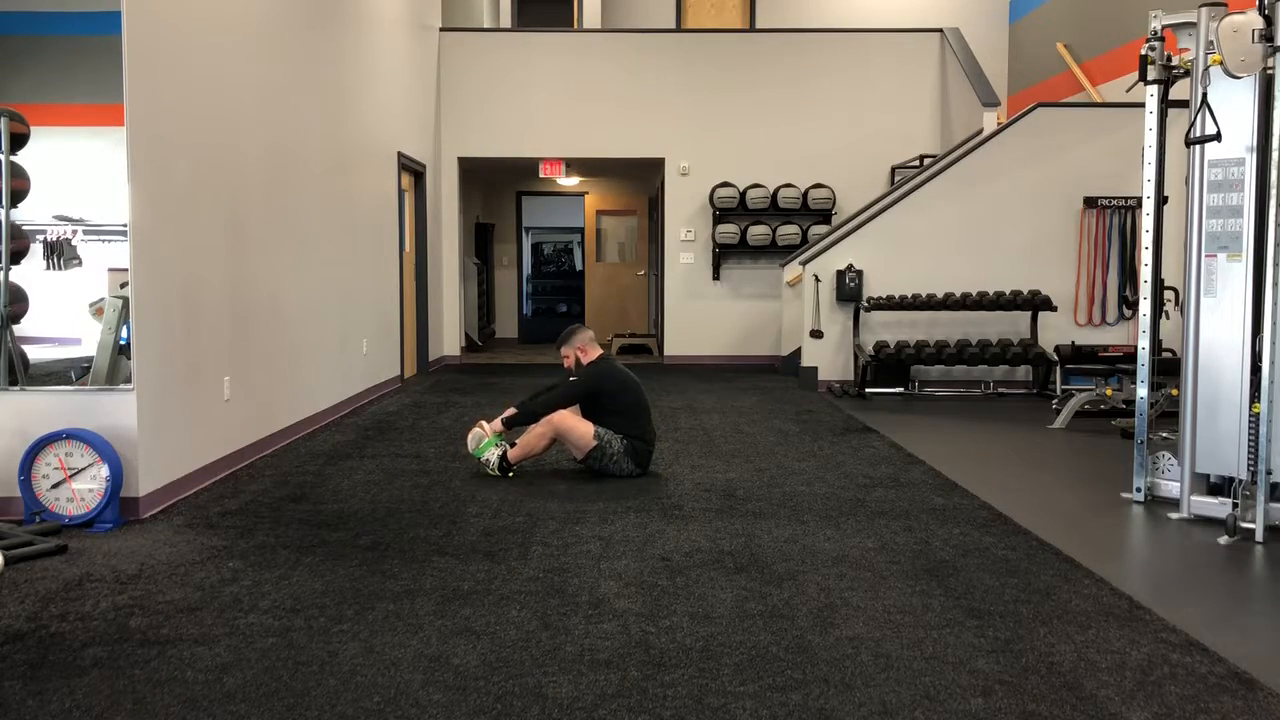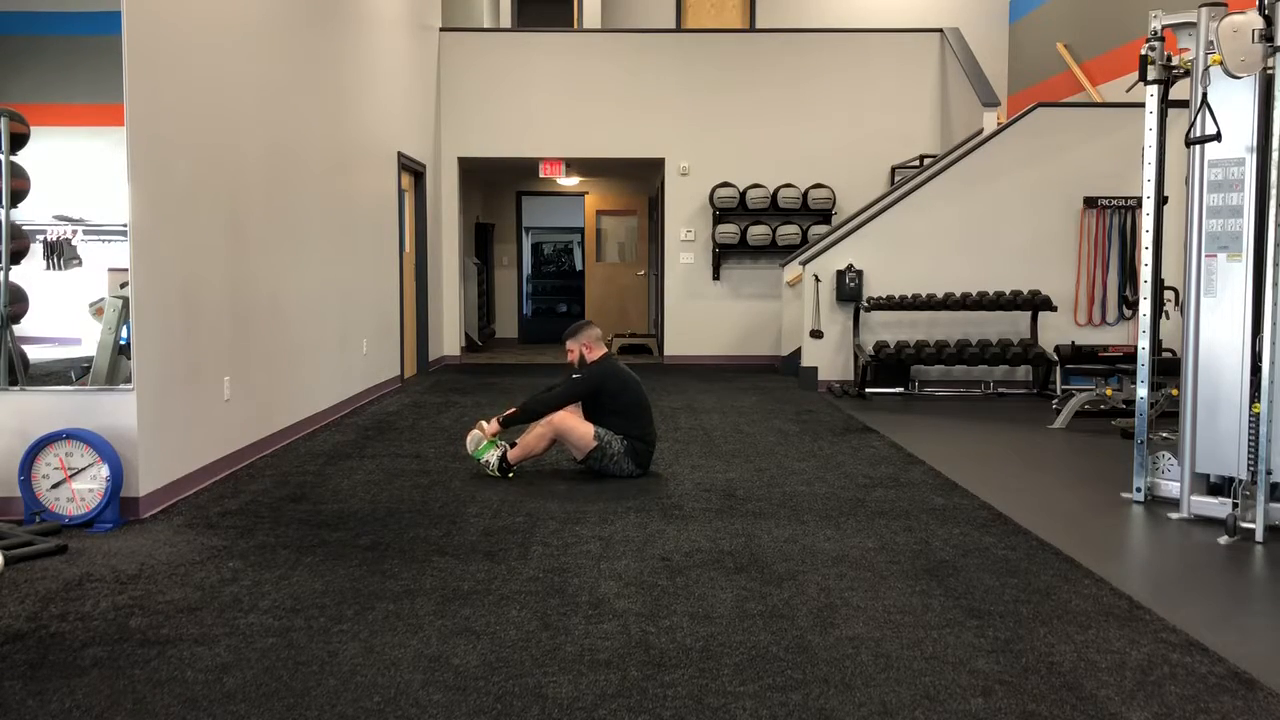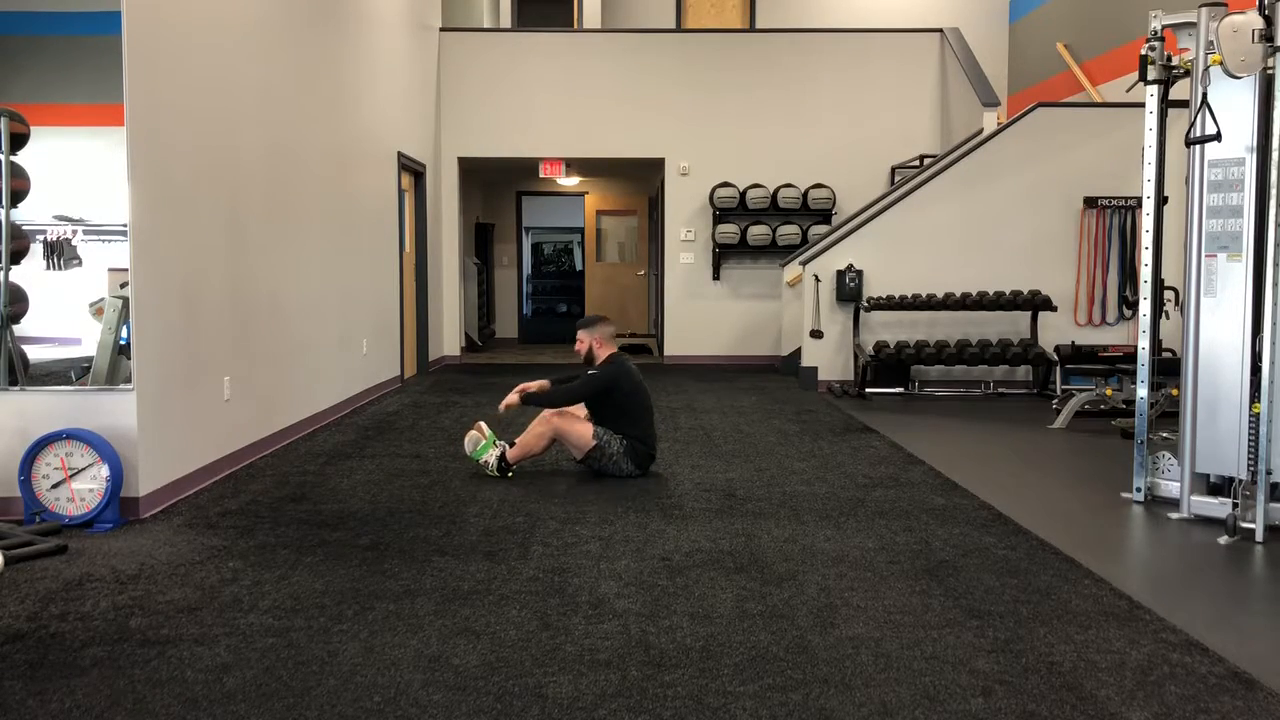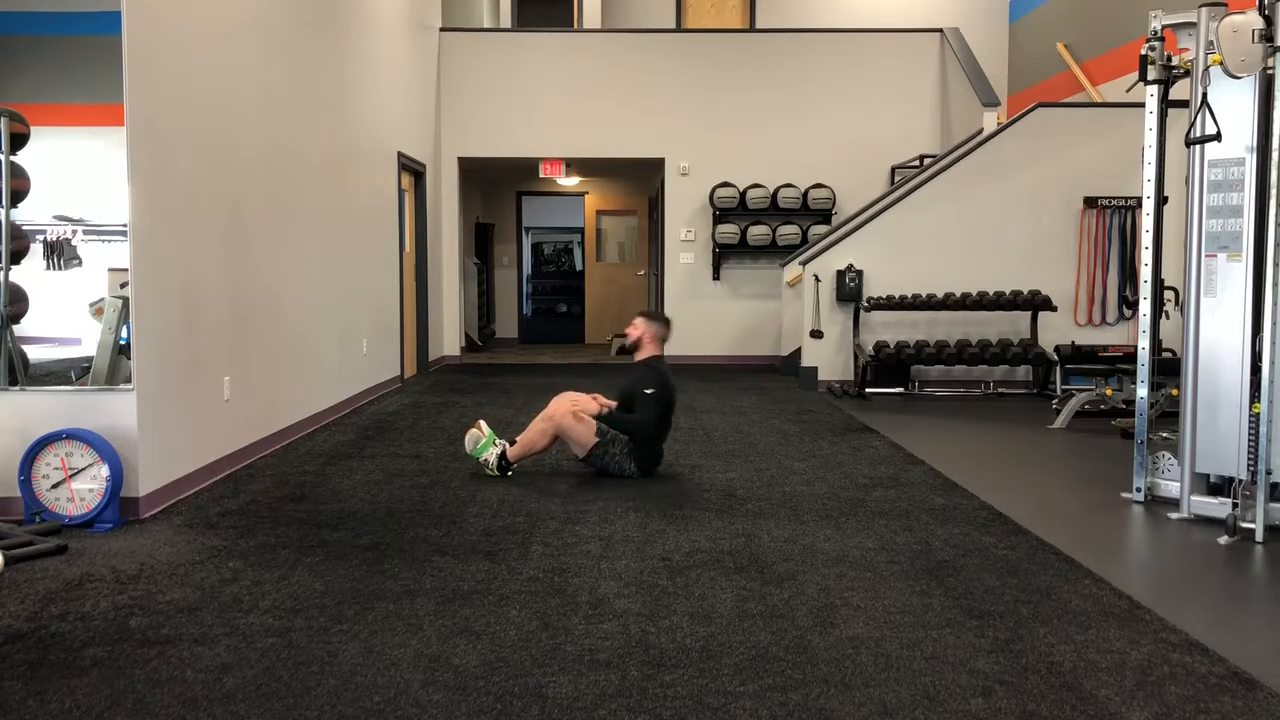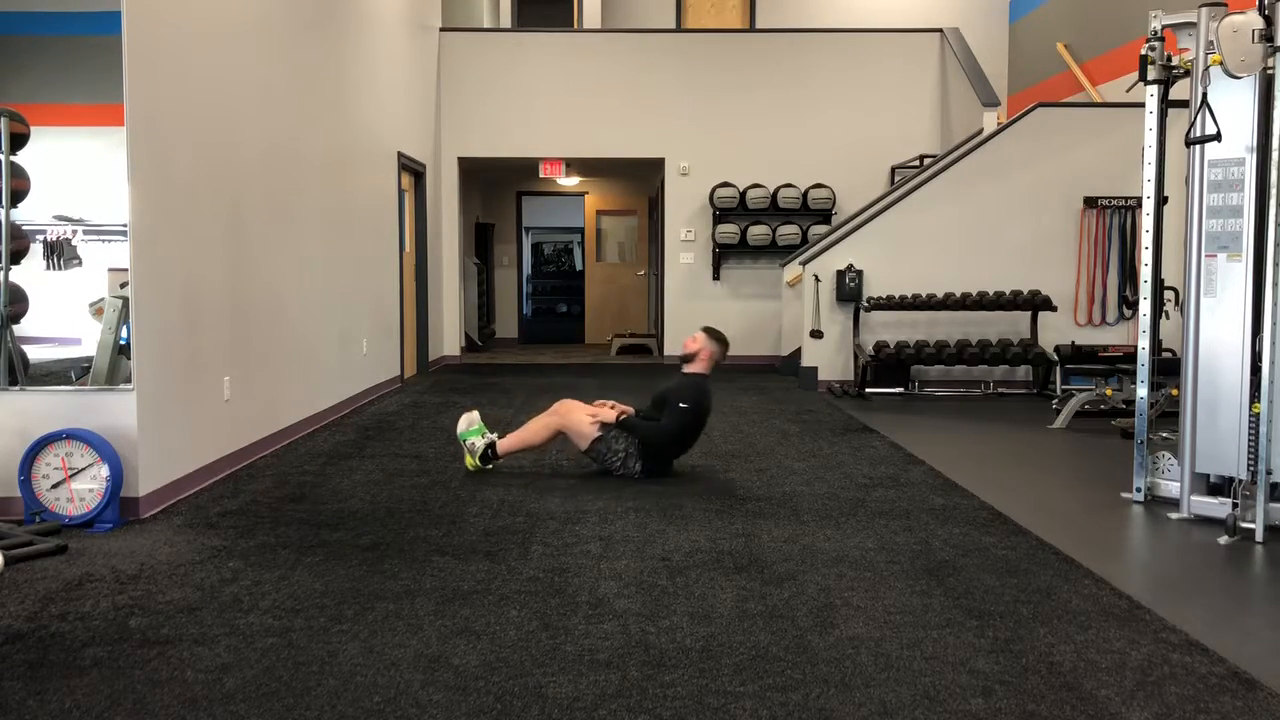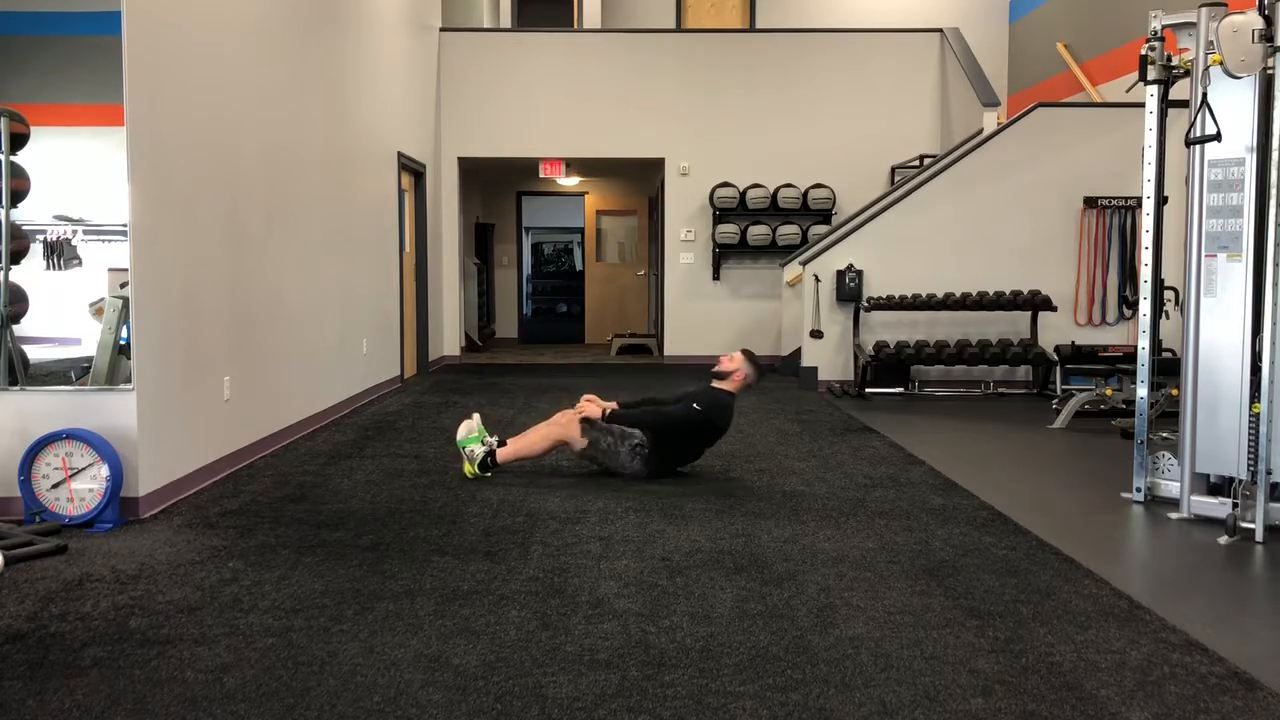
dt=0.3s
person 1, frame 1
left shoulder: (596, 374)
right shoulder: (602, 368)
left elbow: (548, 404)
right elbow: (553, 393)
left wrist: (506, 424)
right wrist: (513, 411)
left hip: (629, 457)
right hip: (624, 446)
left knee: (557, 420)
right knee: (557, 411)
left ankle: (502, 463)
right ankle: (509, 451)
person 1, frame 2
left shoulder: (598, 374)
right shoulder: (604, 367)
left elbow: (549, 402)
right elbow: (555, 395)
left wrist: (502, 422)
right wrist: (514, 412)
left hip: (630, 458)
right hip: (623, 446)
left knee: (557, 420)
right knee: (559, 410)
left ankle: (502, 463)
right ankle: (510, 451)
person 1, frame 3
left shoulder: (611, 370)
right shoulder: (616, 364)
left elbow: (570, 396)
right elbow: (581, 382)
left wrist: (521, 398)
right wrist: (544, 384)
left hip: (630, 458)
right hip: (622, 446)
left knee: (554, 419)
right knee: (558, 410)
left ankle: (501, 463)
right ankle: (508, 450)
person 1, frame 4
left shoulder: (652, 376)
right shoulder: (648, 369)
left elbow: (643, 428)
left wrist: (600, 412)
right wrist: (610, 406)
left hip: (635, 460)
right hip: (630, 449)
left knee: (559, 415)
right knee: (564, 402)
left ankle: (502, 462)
right ankle: (509, 450)
person 1, frame 5
left shoulder: (692, 392)
right shoulder: (691, 385)
left elbow: (659, 436)
left wrist: (618, 418)
right wrist: (626, 411)
left hip: (638, 460)
right hip: (634, 448)
left knee: (561, 415)
right knee: (565, 407)
left ankle: (486, 453)
right ankle: (496, 442)
person 1, frame 6
left shoulder: (715, 404)
right shoulder: (712, 397)
left elbow: (660, 420)
right elbow: (662, 406)
left wrist: (605, 413)
right wrist: (615, 407)
left hip: (646, 458)
right hip: (644, 446)
left knee: (565, 426)
right knee: (567, 417)
left ankle: (487, 460)
right ankle: (497, 446)
